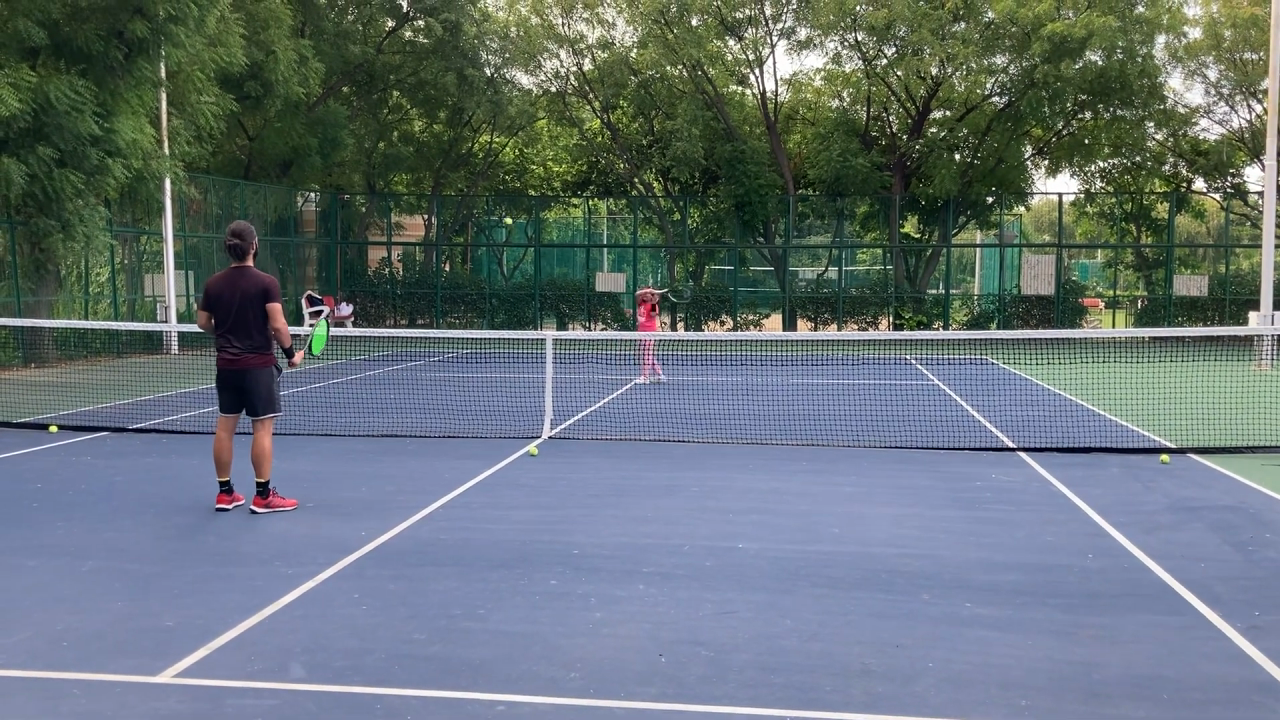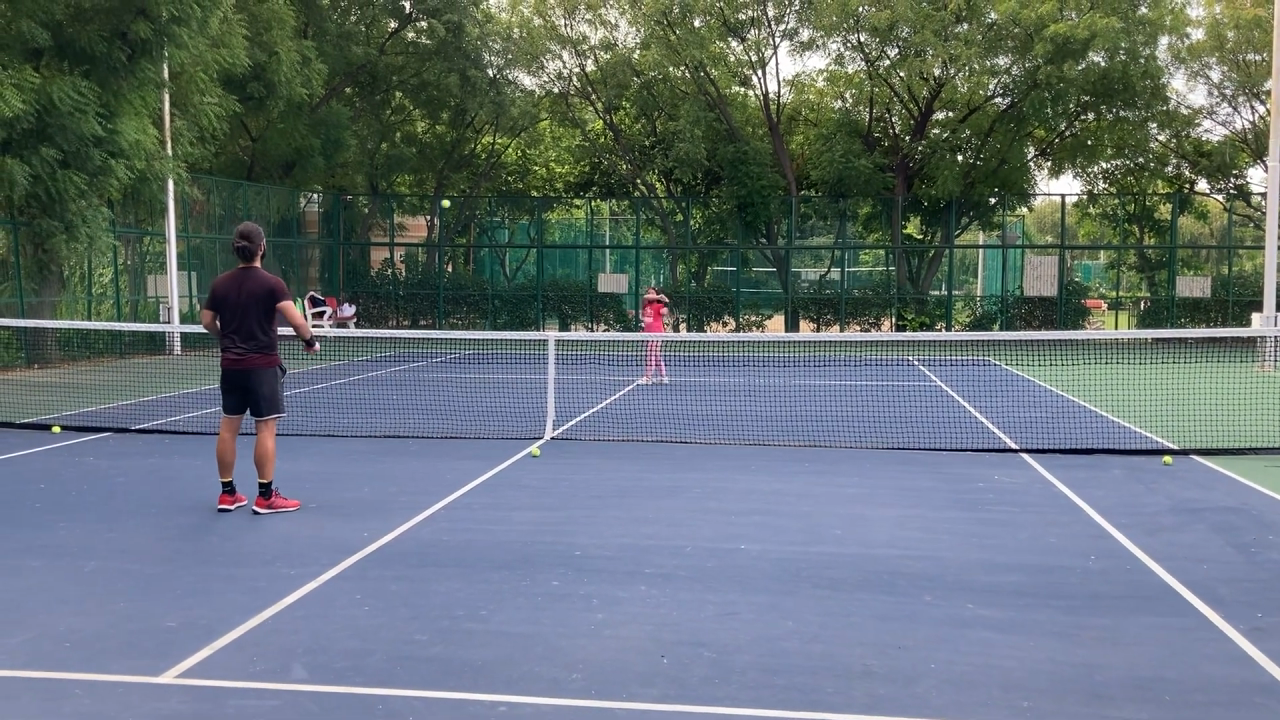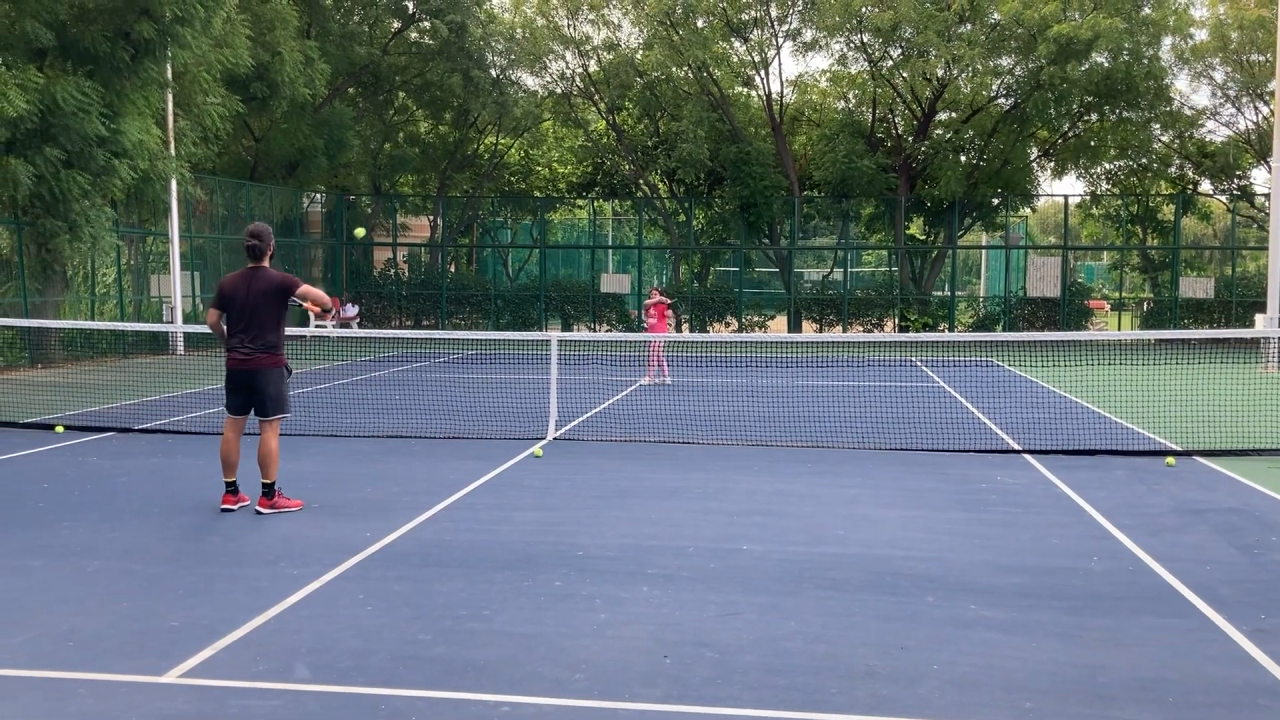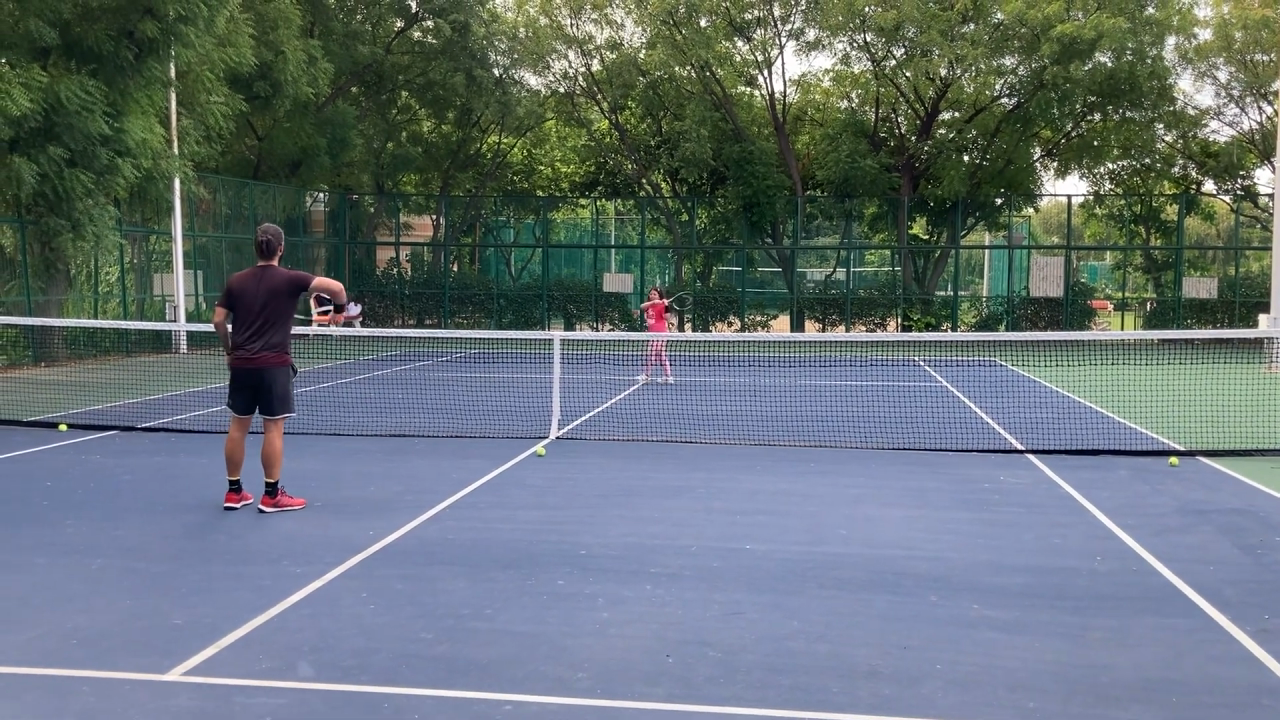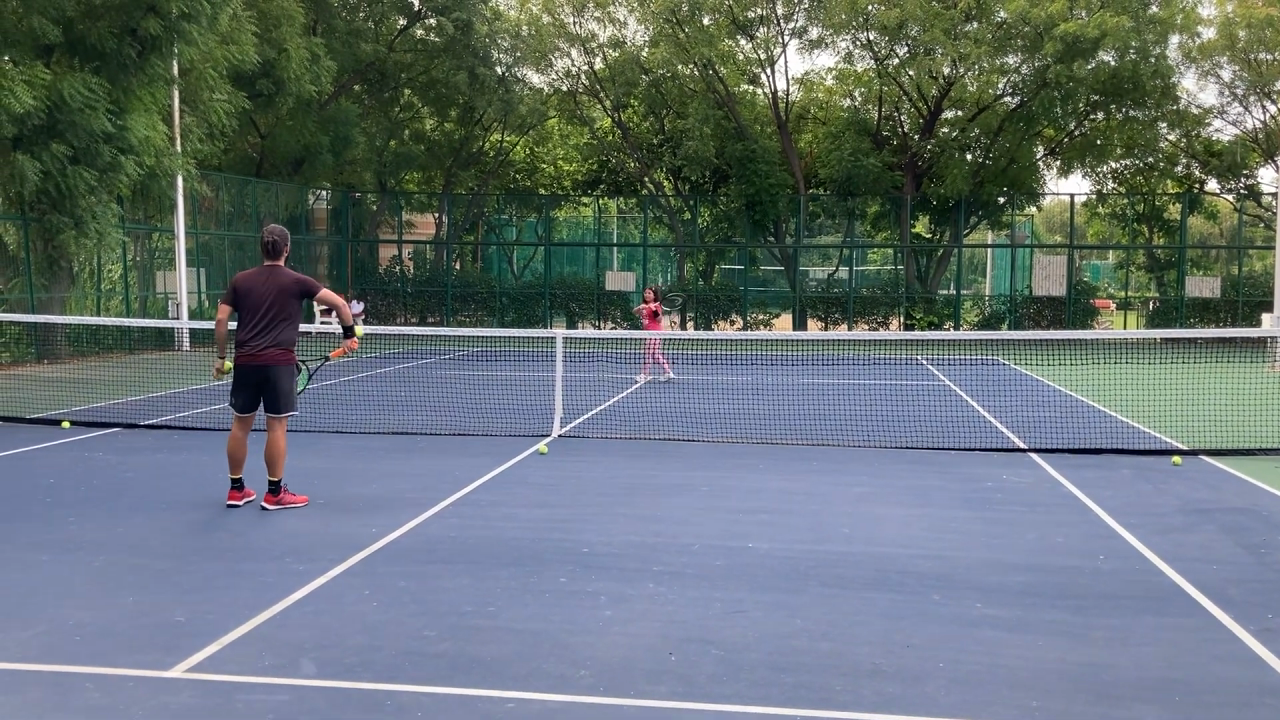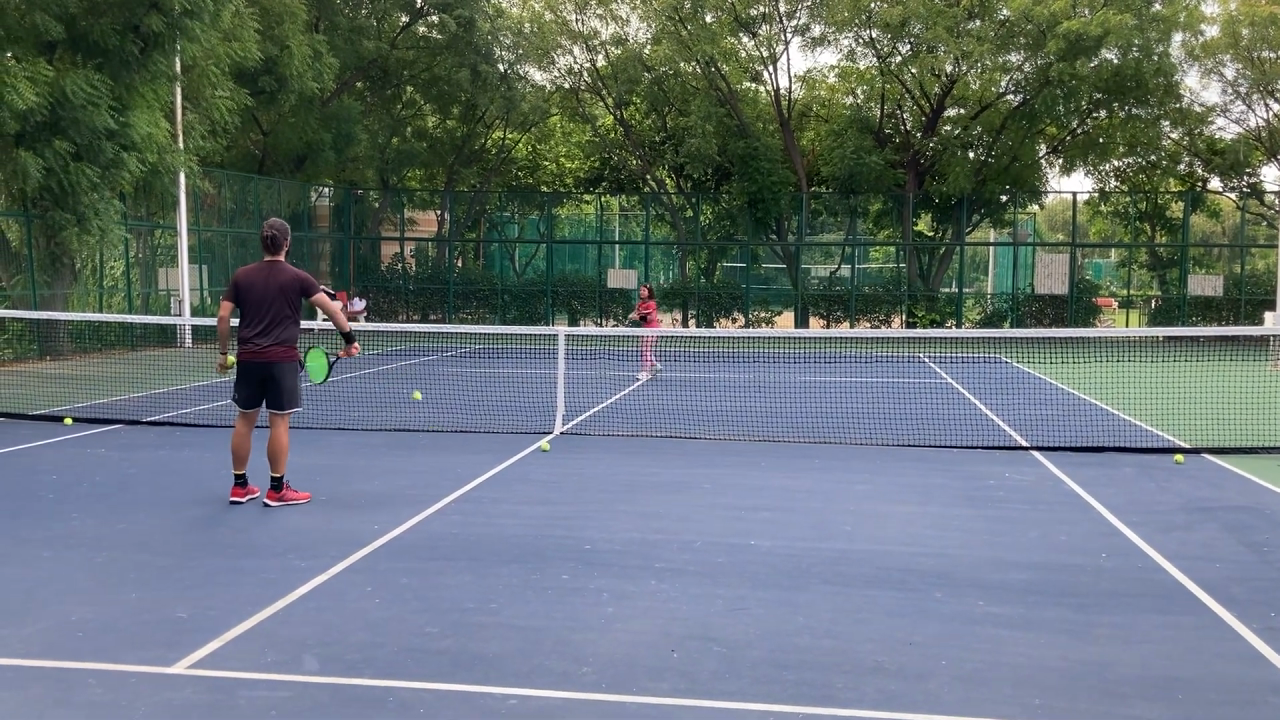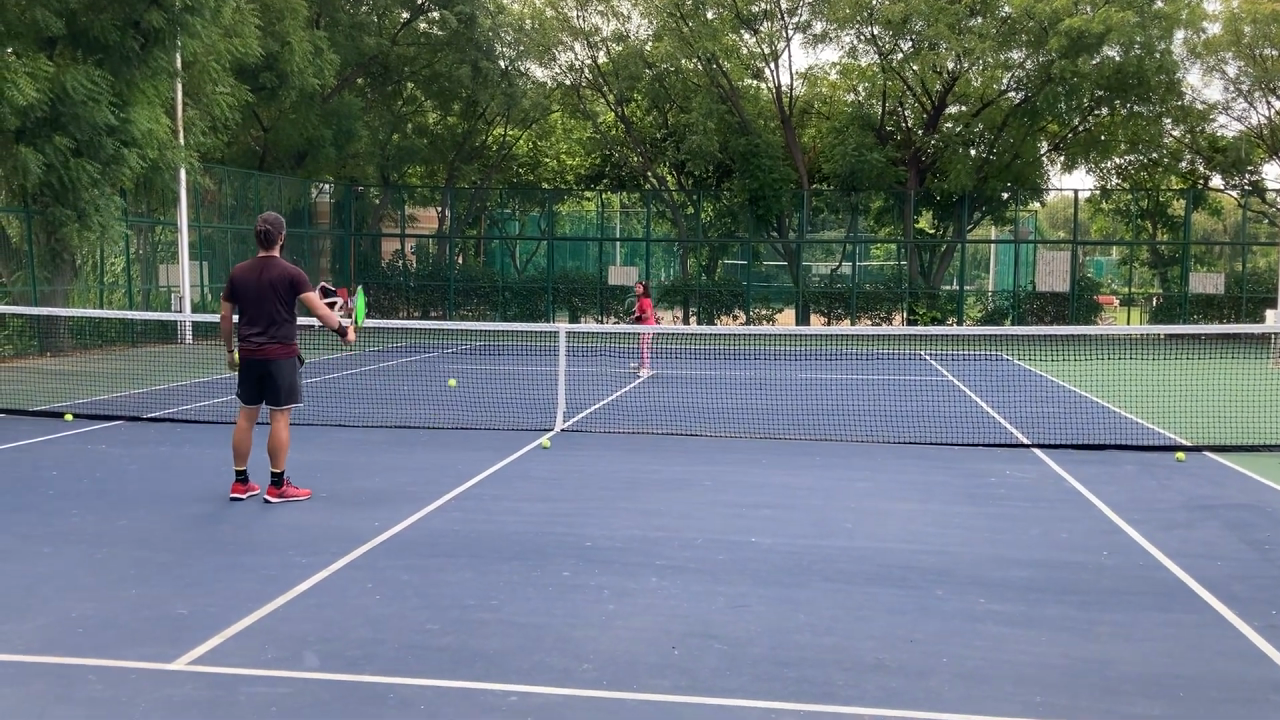
dt=0.2s
person 1, frame 1
left shoulder: (214, 283)
right shoulder: (266, 282)
left elbow: (203, 322)
right elbow: (278, 324)
right wrist: (291, 353)
left hip: (226, 365)
right hip: (258, 365)
left knee: (225, 427)
right knee: (262, 428)
left ankle: (225, 493)
right ankle: (263, 496)
person 1, frame 2
left shoulder: (220, 283)
right shoulder: (270, 283)
left elbow: (207, 322)
right elbow: (295, 319)
right wrist: (310, 341)
left hip: (231, 365)
right hip: (262, 365)
left knee: (228, 427)
right knee: (266, 429)
left ankle: (227, 493)
right ankle: (266, 496)
person 1, frame 3
left shoulder: (228, 282)
right shoulder: (279, 281)
left elbow: (212, 321)
right elbow: (319, 297)
right wrist: (327, 307)
left hip: (236, 365)
right hip: (268, 365)
left knee: (232, 428)
right knee: (269, 429)
left ankle: (231, 493)
right ankle: (269, 496)
person 1, frame 4
left shoulder: (236, 281)
right shoulder: (290, 279)
left elbow: (218, 321)
right elbow: (336, 287)
left wrist: (230, 351)
right wrist: (338, 311)
left hip: (241, 364)
right hip: (273, 364)
left knee: (237, 427)
right knee: (273, 428)
left ankle: (234, 491)
right ankle: (272, 495)
person 1, frame 5
left shoulder: (241, 280)
right shoulder: (297, 281)
left elbow: (221, 319)
right elbow: (338, 303)
left wrist: (220, 357)
right wrist: (349, 333)
left hip: (245, 362)
right hip: (278, 362)
left knee: (240, 425)
right knee: (276, 426)
left ankle: (236, 489)
right ankle: (274, 493)
person 1, frame 6
left shoulder: (241, 275)
right shoulder: (298, 278)
left elbow: (223, 317)
right elbow: (332, 309)
left wrist: (223, 353)
right wrist: (350, 339)
left hip: (249, 359)
right hip: (281, 359)
left knee: (244, 421)
right knee: (279, 423)
left ankle: (239, 486)
right ankle: (277, 489)
person 1, frame 7
left shoulder: (238, 272)
right shoulder: (291, 273)
left elbow: (225, 316)
right elbow: (319, 310)
left wrist: (231, 350)
right wrist: (344, 331)
left hip: (249, 355)
right hip: (280, 355)
left knee: (246, 417)
right knee: (279, 418)
left ankle: (240, 482)
right ankle: (277, 486)
